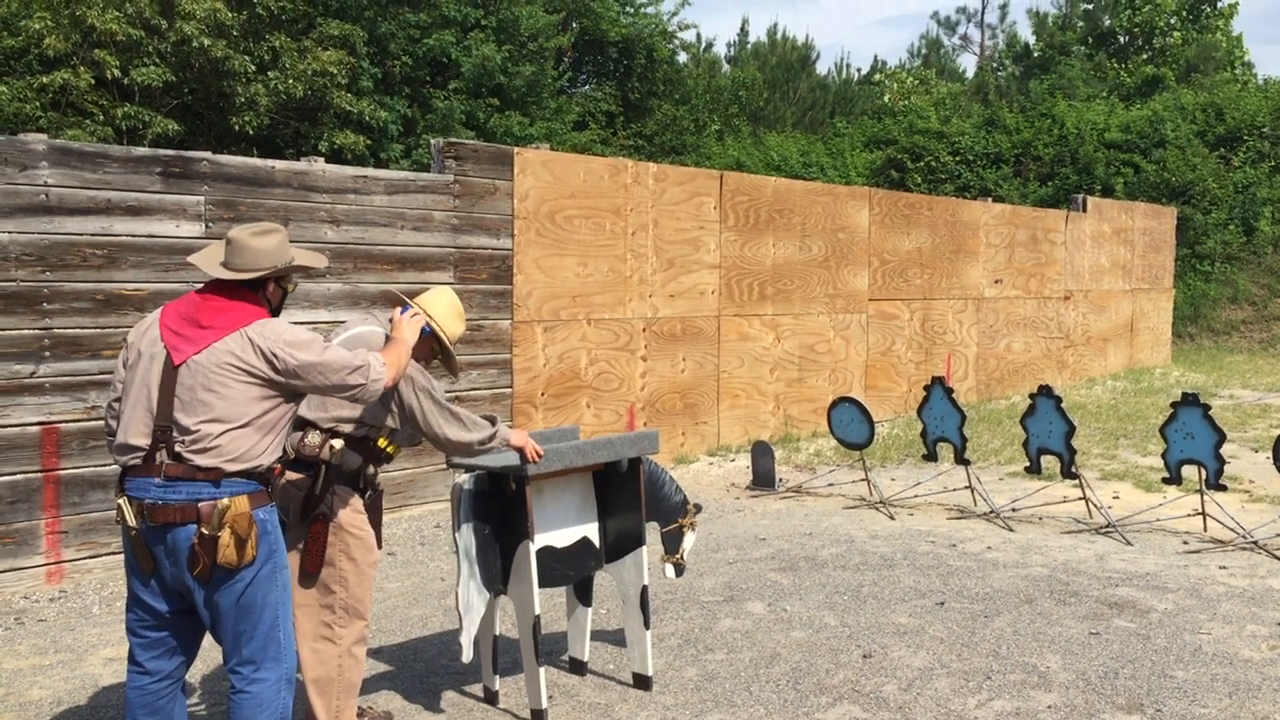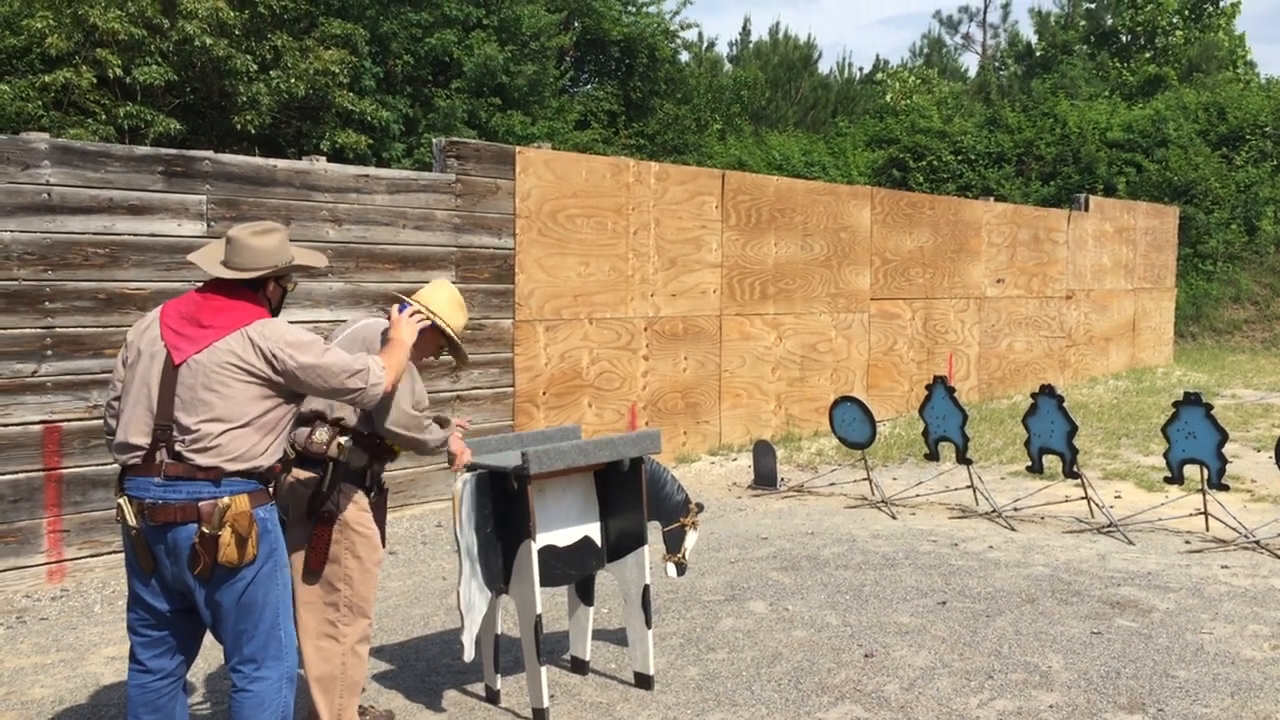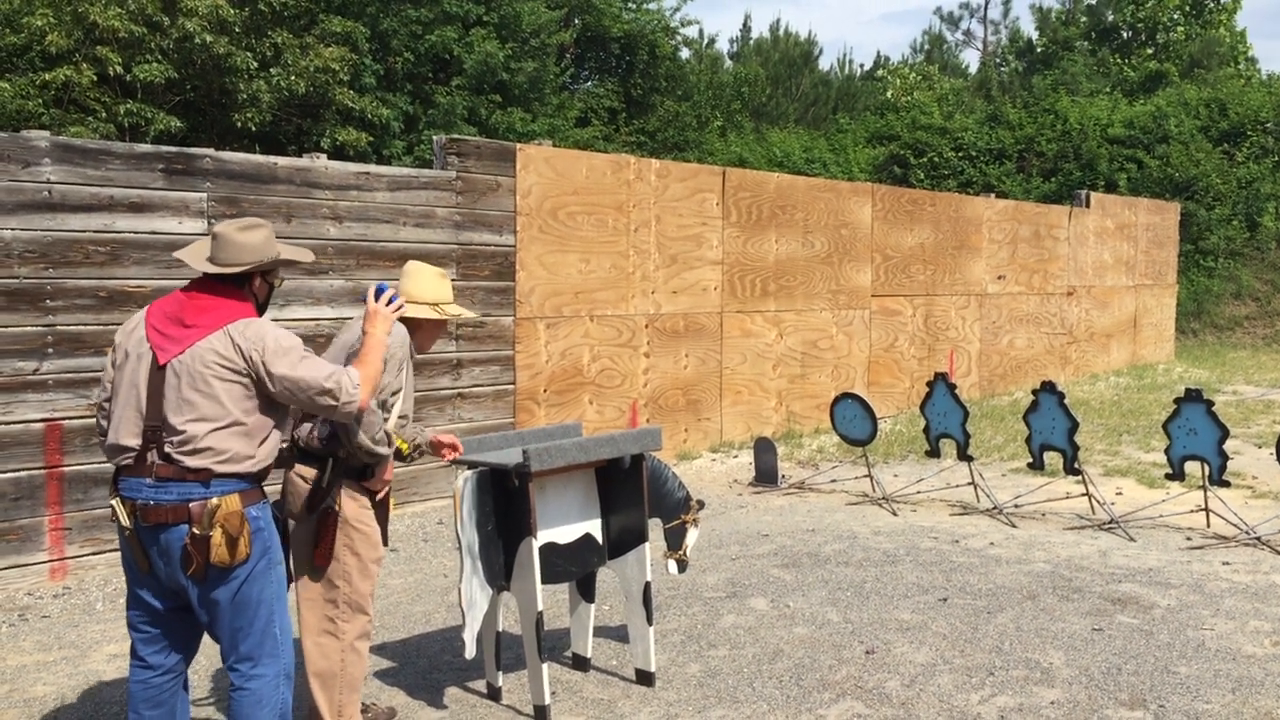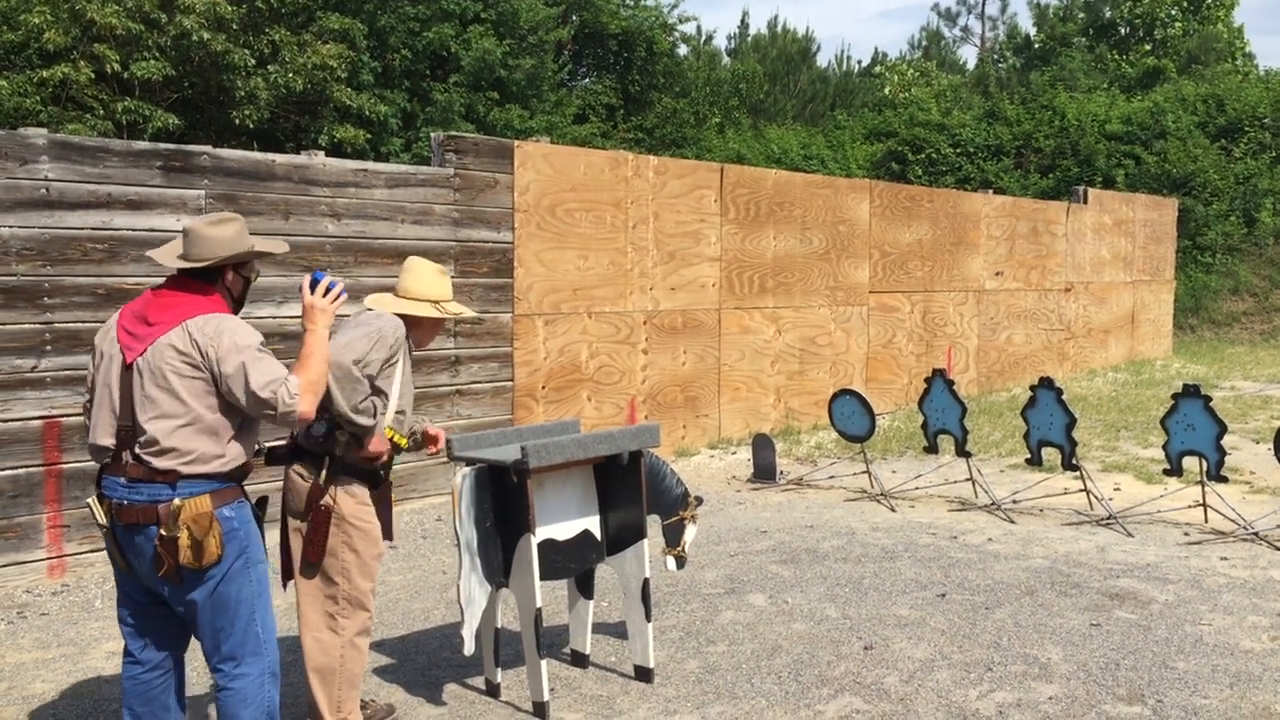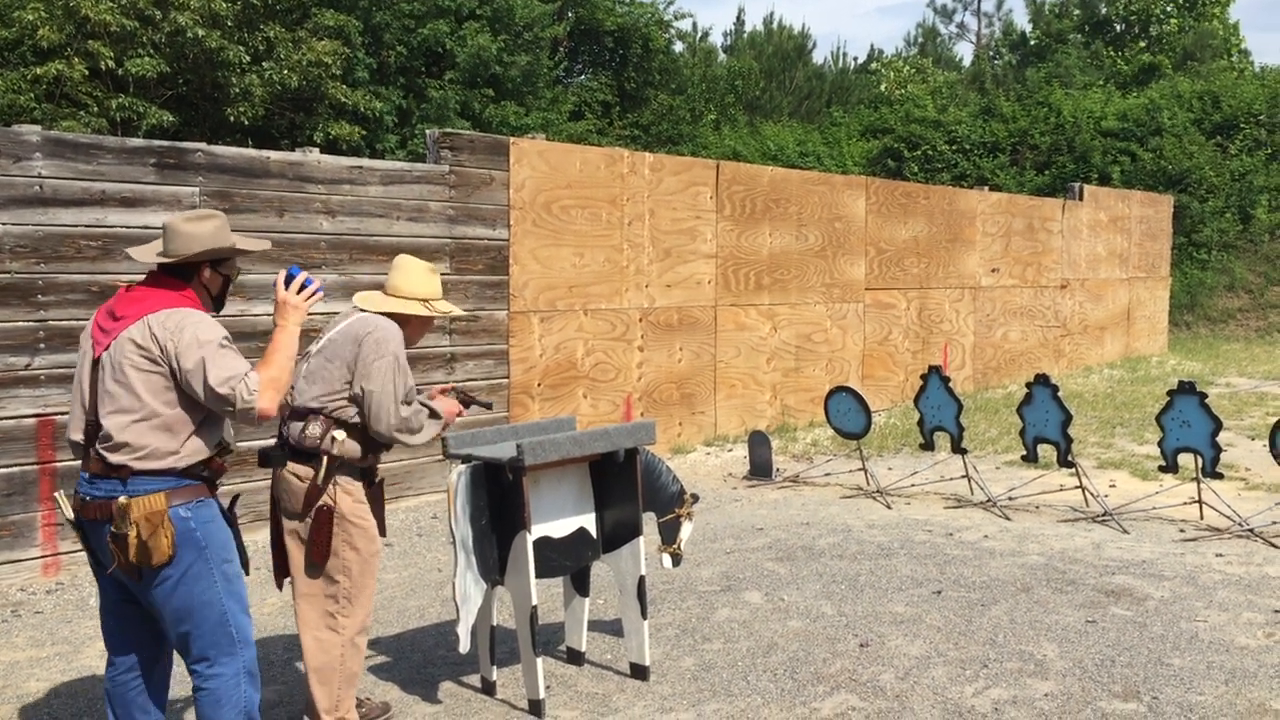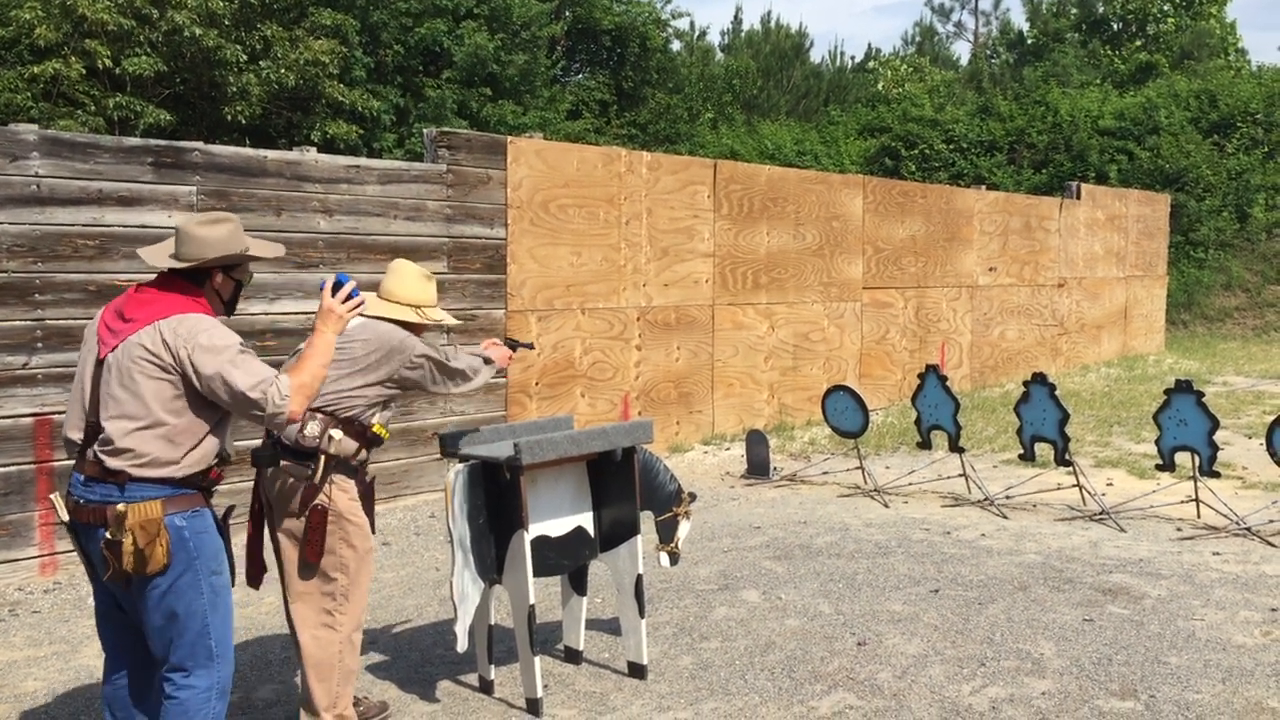
dt=0.3s
person 1, frame 1
left shoulder: (150, 327)
right shoulder: (270, 340)
left elbow: (114, 421)
right elbow: (374, 377)
right wrist: (402, 339)
left hip: (144, 511)
right hip: (222, 515)
left knee: (154, 663)
right knee: (263, 668)
person 1, frame 2
left shoulder: (150, 325)
right shoulder: (269, 340)
left elbow: (113, 418)
right elbow: (373, 381)
right wrist: (401, 338)
left hip: (144, 509)
right hip: (223, 514)
left knee: (155, 661)
right knee: (264, 664)
person 1, frame 3
left shoulder: (139, 324)
right shoulder: (254, 337)
left elbow: (107, 415)
right elbow: (352, 396)
right wrist: (376, 331)
left hip: (139, 509)
right hip: (217, 514)
left knee: (156, 657)
right knee: (262, 663)
person 1, frame 4
left shoulder: (120, 324)
right shoulder: (218, 331)
left elbow: (95, 412)
right elbow: (298, 404)
right wrist: (316, 327)
left hip: (124, 508)
right hip: (196, 514)
left knee: (149, 655)
right knee: (245, 662)
person 1, frame 5
left shoulder: (114, 316)
right shoulder: (181, 324)
left elbow: (103, 414)
right elbow: (260, 400)
right wrist: (288, 324)
left hip: (106, 505)
right hip: (164, 510)
left knee: (132, 657)
right knee: (226, 660)
person 1, frame 6
left shoulder: (118, 314)
right shoulder: (192, 331)
left elbow: (95, 416)
right elbow: (285, 403)
right wrist: (326, 330)
left hip: (97, 506)
right hip: (160, 517)
left knee: (130, 659)
right knee: (200, 670)
person 2, frame 1
left shoulder: (364, 331)
left elbow: (409, 419)
right elbow: (443, 423)
right wrist: (505, 435)
left hip: (314, 481)
right hip: (329, 488)
left knee: (327, 610)
right knee: (341, 615)
person 2, frame 2
left shoulder: (368, 330)
right shoulder: (386, 338)
right elbow: (401, 418)
left wrist: (437, 427)
right wrist: (445, 437)
left hip: (320, 478)
right hip: (334, 485)
left knee: (329, 607)
right knee: (344, 612)
person 2, frame 3
right shoulder: (391, 336)
left wrist: (422, 442)
right wrist: (382, 461)
left hip: (326, 480)
right hip: (335, 485)
left knee: (334, 606)
right knee: (344, 610)
person 2, frame 4
left shoulder: (389, 331)
right shoulder: (386, 328)
right elbow: (336, 366)
left wrist: (414, 430)
right wrist: (368, 433)
left hip: (332, 477)
right hip: (334, 482)
left knee: (335, 603)
right knee: (344, 606)
person 2, frame 5
left shoulder: (360, 325)
right shoulder: (382, 336)
right elbow: (390, 422)
left wrist: (423, 402)
right wrist: (436, 413)
left hip: (303, 471)
right hip: (328, 480)
left knee: (323, 600)
right knee: (342, 604)
person 2, frame 6
left shoulder: (353, 324)
right shoulder: (394, 342)
left elbow: (429, 364)
right elbow: (448, 371)
left wrist: (475, 353)
right wrist: (489, 361)
left hip: (288, 468)
right hip: (321, 478)
left knee: (313, 598)
right knee: (337, 601)
